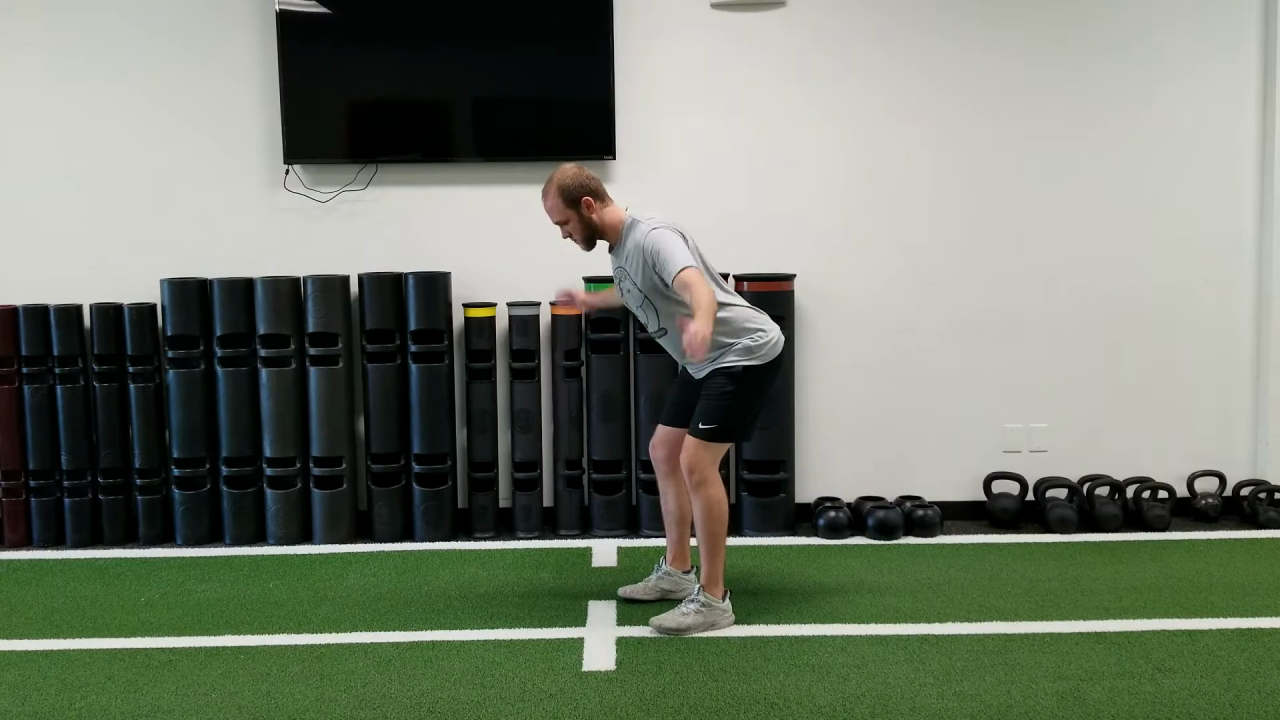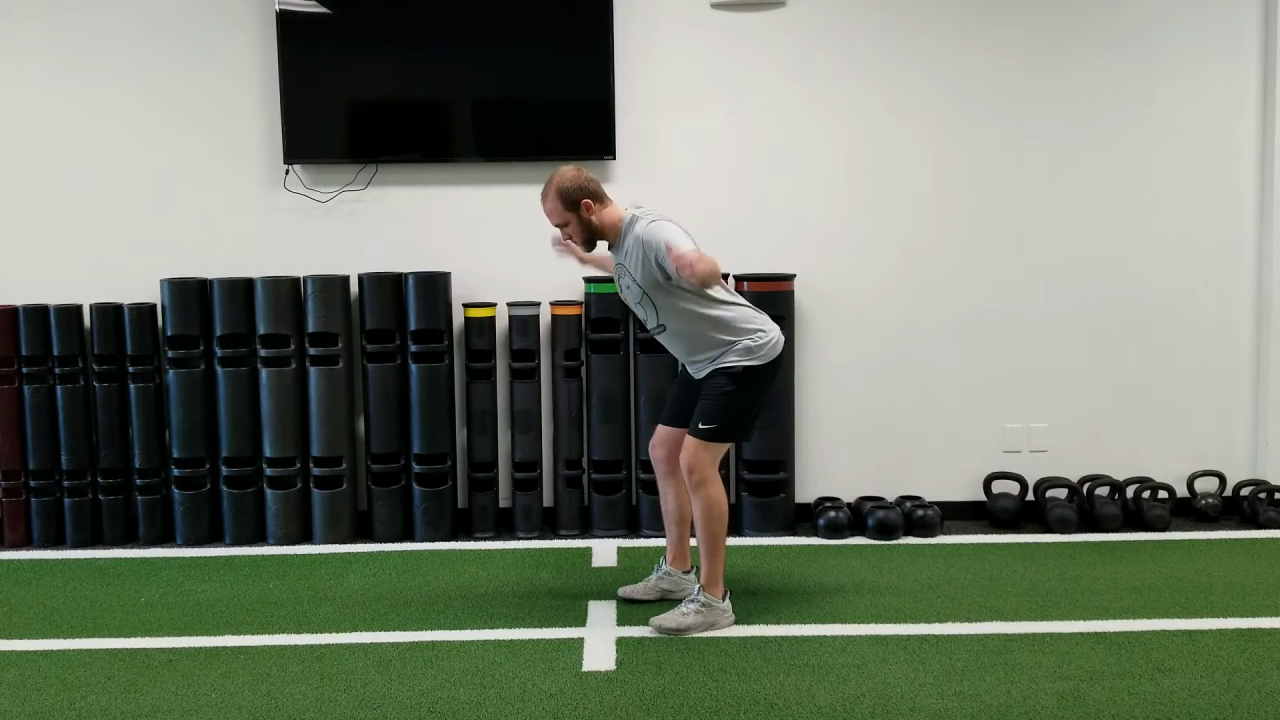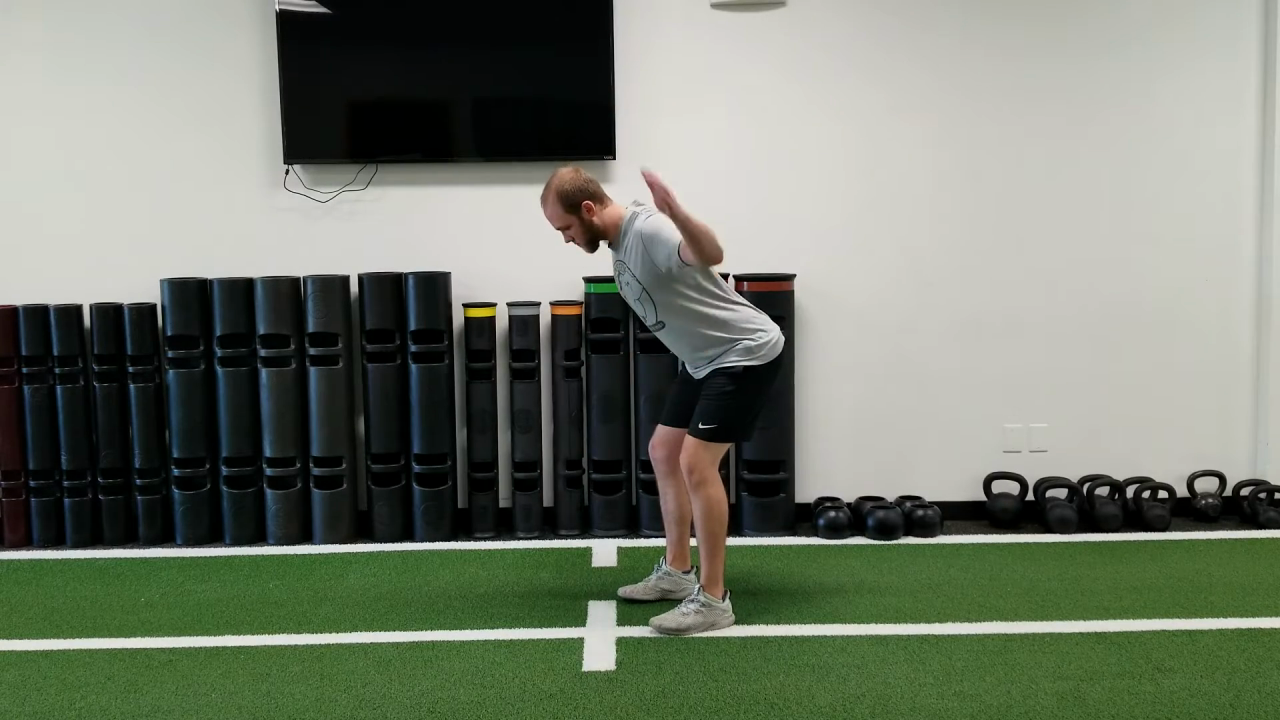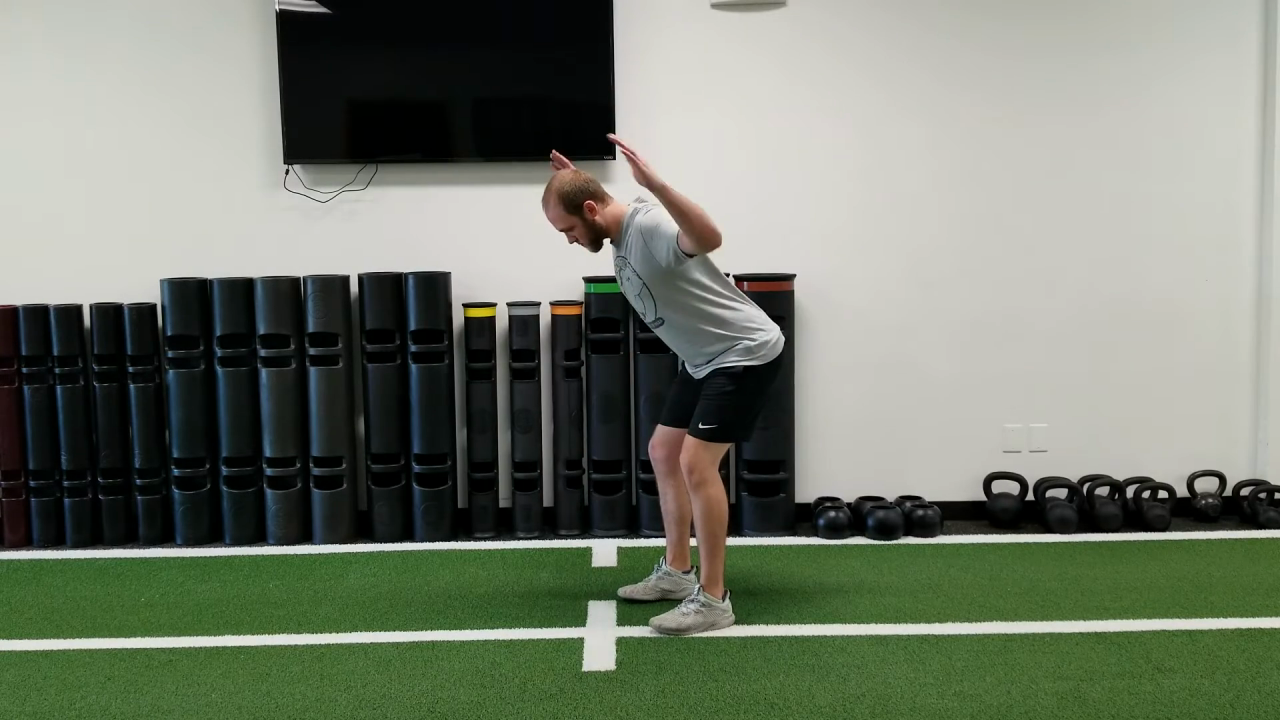
dt=0.1s
person 1, frame 1
left shoulder: (650, 238)
right shoulder: (619, 246)
left elbow: (699, 287)
left wrist: (701, 325)
right wrist: (591, 300)
left hip: (746, 353)
right hip: (712, 355)
left knee: (697, 463)
right knee: (663, 452)
left ankle: (713, 598)
right ankle: (677, 571)
person 1, frame 2
left shoulder: (649, 232)
right shoulder: (621, 241)
left elbow: (706, 273)
left wrist: (691, 266)
right wrist: (585, 259)
left hip: (746, 353)
right hip: (705, 359)
left knee: (696, 464)
right knee: (663, 452)
left ankle: (712, 599)
right ankle: (676, 572)
person 1, frame 3
left shoulder: (648, 228)
right shoulder: (621, 238)
left elbow: (711, 254)
left wrist: (674, 209)
left hip: (745, 353)
right hip: (705, 358)
left knee: (696, 464)
right knee: (663, 452)
left ankle: (712, 598)
right ankle: (677, 572)
person 1, frame 4
left shoulder: (650, 224)
right shoulder: (623, 232)
left elbow: (710, 237)
left wrist: (651, 182)
right wrist: (573, 181)
left hip: (746, 353)
right hip: (705, 357)
left knee: (696, 463)
right knee: (663, 452)
left ankle: (712, 599)
right ankle: (677, 571)
